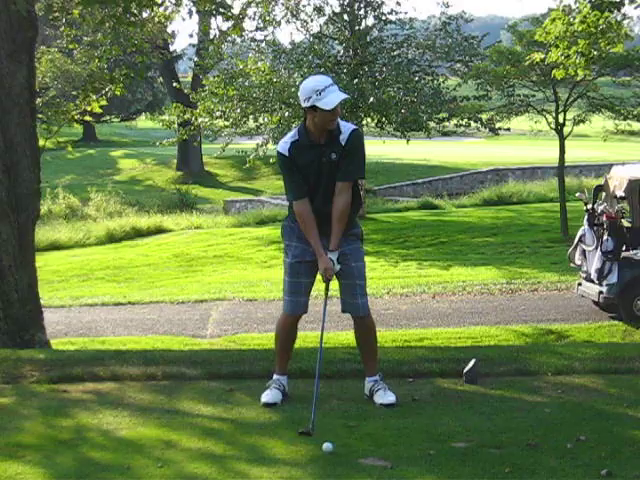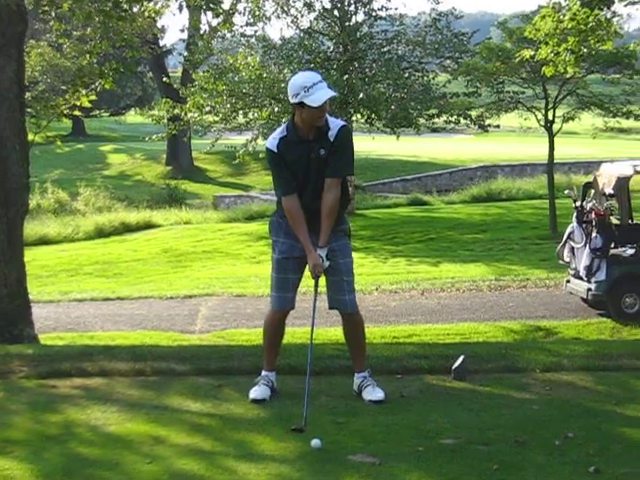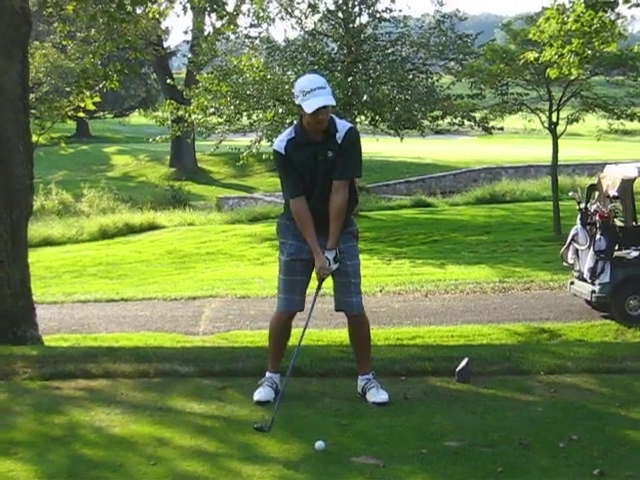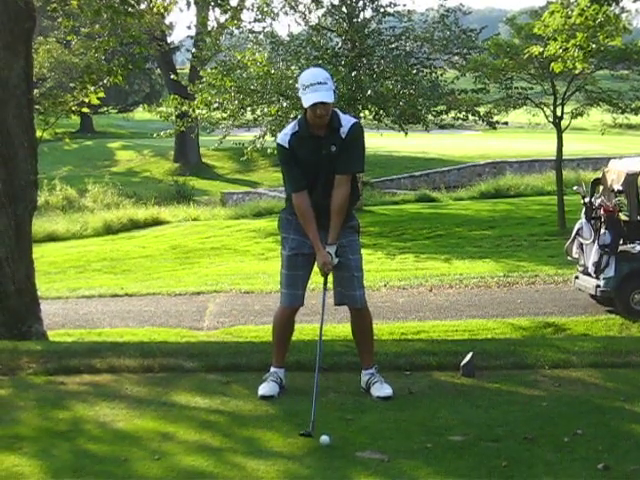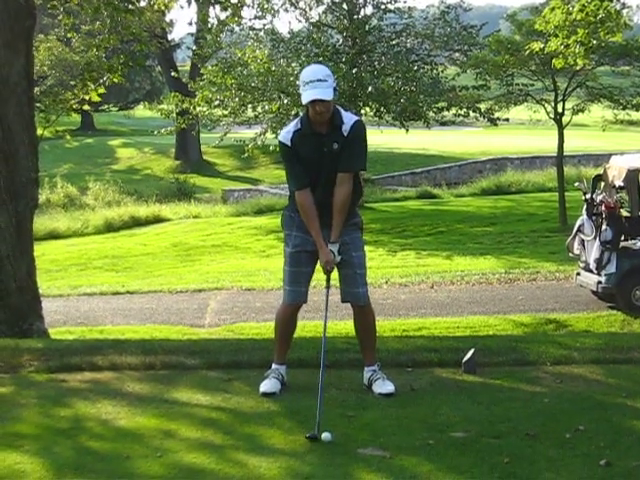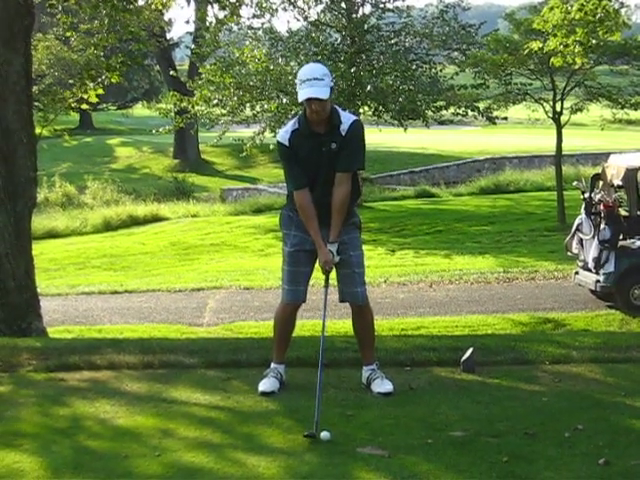
dt=0.3s
person 1, frame 1
left shoulder: (350, 136)
right shoulder: (288, 148)
left elbow: (343, 195)
right elbow: (300, 204)
left wrist: (334, 249)
right wrist: (319, 254)
left hip: (345, 232)
right hip: (302, 233)
left knee: (360, 310)
right knee: (291, 311)
left ankle: (373, 380)
right ankle: (279, 379)
person 1, frame 2
left shoulder: (339, 132)
right shoulder: (277, 144)
left elbow: (332, 191)
right elbow: (289, 200)
left wrist: (322, 245)
right wrist: (308, 250)
left hip: (333, 227)
right hip: (289, 229)
left knee: (348, 306)
right knee: (279, 307)
left ankle: (362, 376)
right ankle: (267, 375)
person 1, frame 3
left shoulder: (347, 135)
right shoulder: (285, 146)
left elbow: (340, 193)
right elbow: (297, 201)
left wrist: (331, 247)
right wrist: (316, 252)
left hip: (340, 230)
right hip: (297, 230)
left knee: (354, 308)
right knee: (286, 308)
left ankle: (366, 378)
right ankle: (272, 376)
person 1, frame 4
left shoulder: (350, 129)
right shoulder: (288, 139)
left elbow: (342, 188)
right elbow: (299, 196)
left wrist: (332, 242)
right wrist: (317, 248)
left hip: (342, 224)
right hip: (299, 225)
left knee: (357, 302)
right knee: (289, 303)
left ankle: (369, 372)
right ankle: (276, 371)
person 1, frame 5
left shoulder: (353, 127)
right shoulder: (290, 137)
left elbow: (344, 185)
right elbow: (302, 194)
left wrist: (334, 240)
right wrist: (320, 245)
left hip: (345, 221)
right hip: (301, 223)
left knee: (360, 299)
right knee: (291, 300)
left ankle: (372, 369)
right ankle: (278, 368)
person 1, frame 6
left shoulder: (351, 127)
right shoulder: (288, 137)
left elbow: (343, 185)
right elbow: (301, 194)
left wrist: (333, 240)
right wrist: (319, 245)
left hip: (343, 221)
right hip: (300, 222)
left knee: (358, 299)
right knee: (290, 299)
left ankle: (370, 368)
right ankle: (276, 367)
